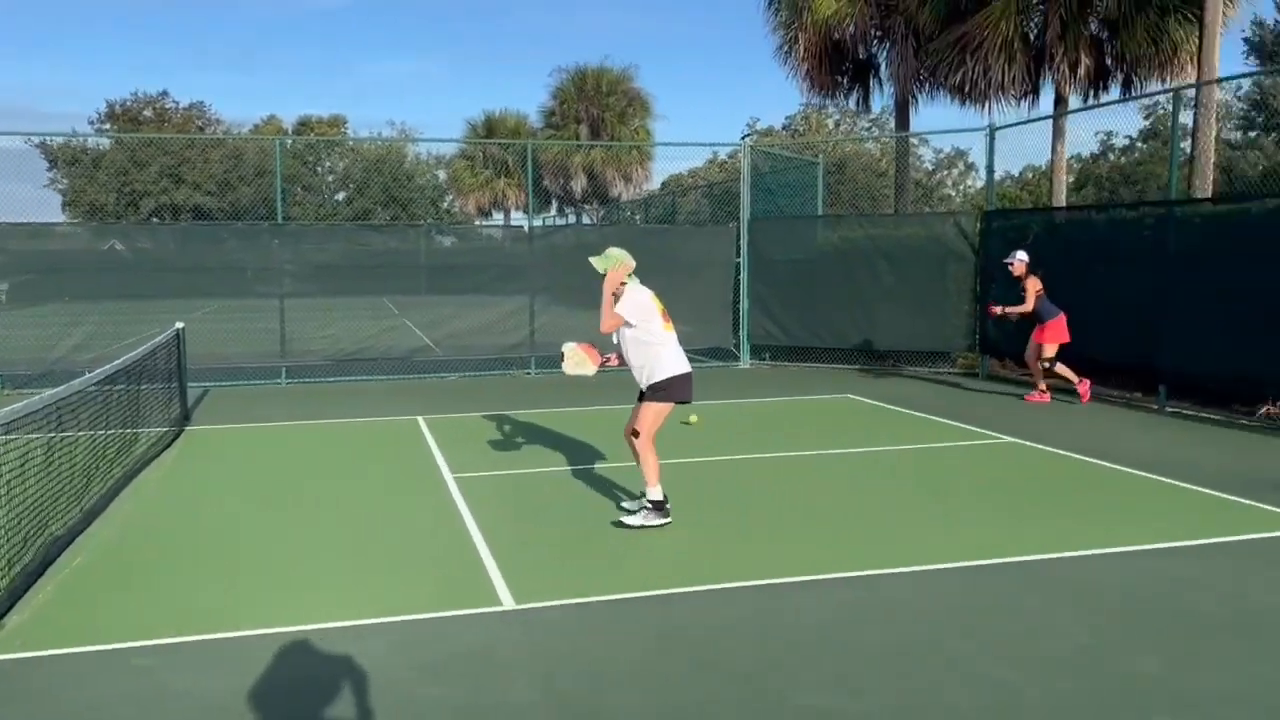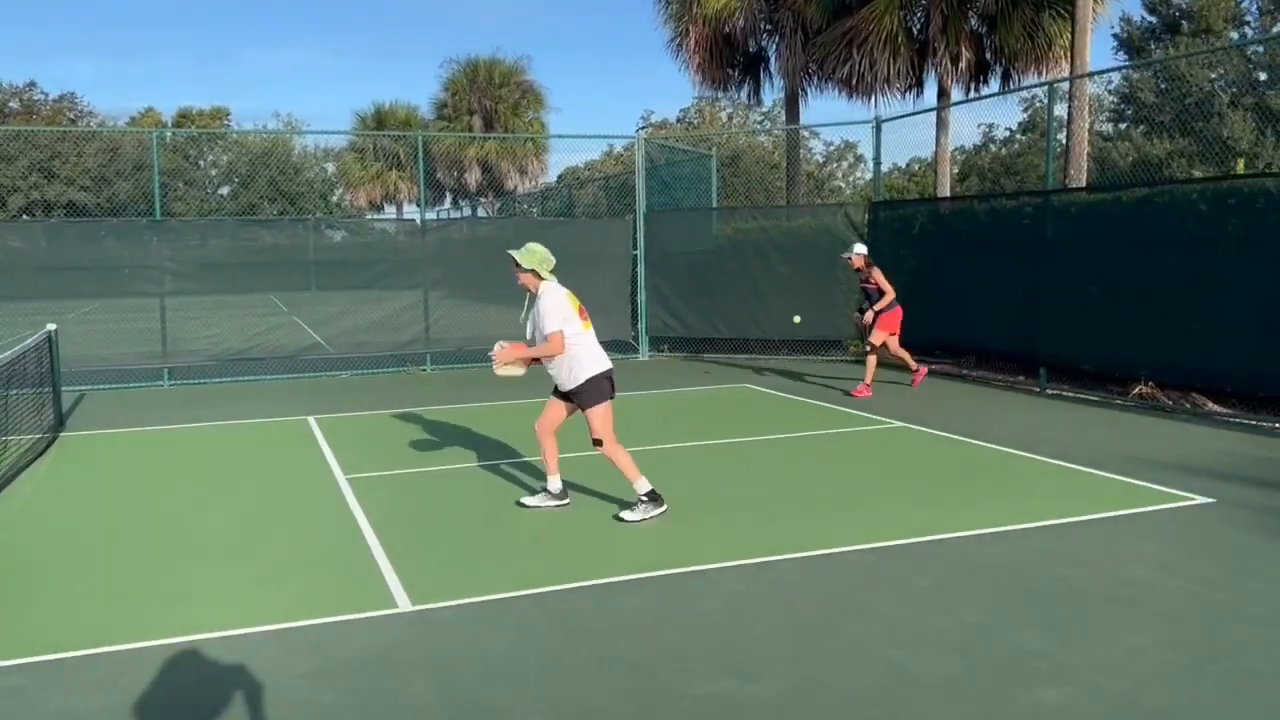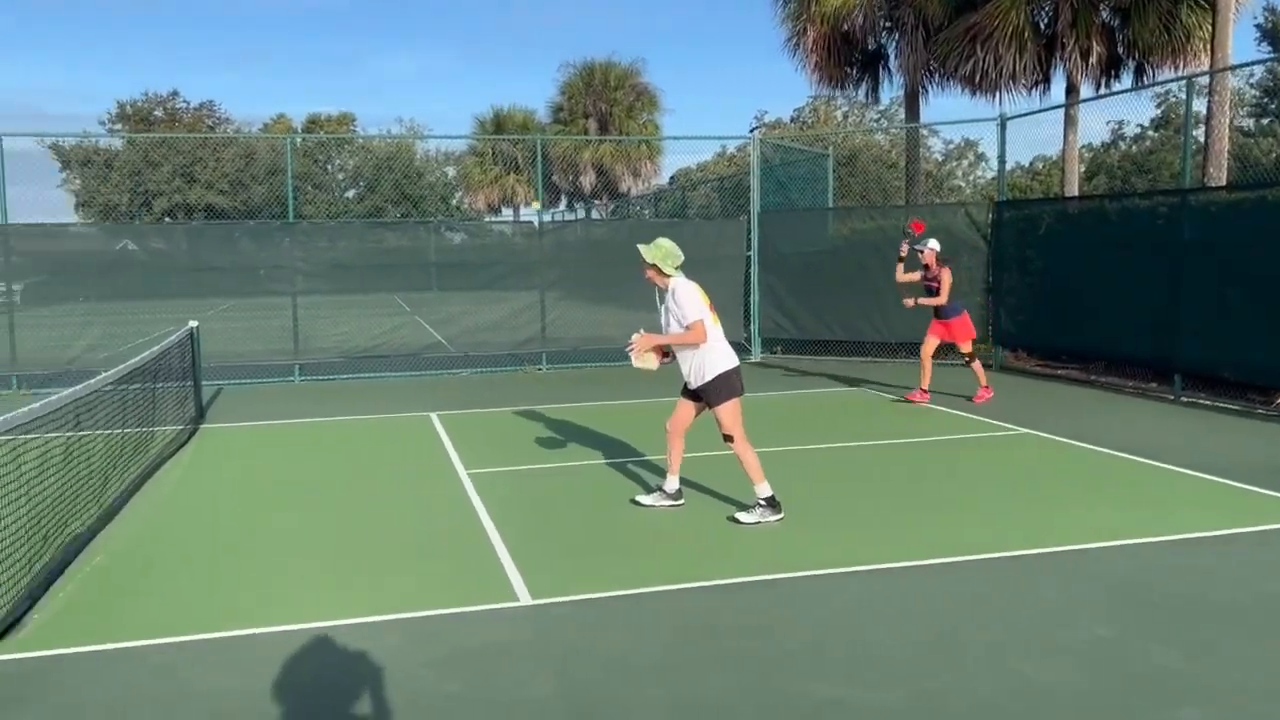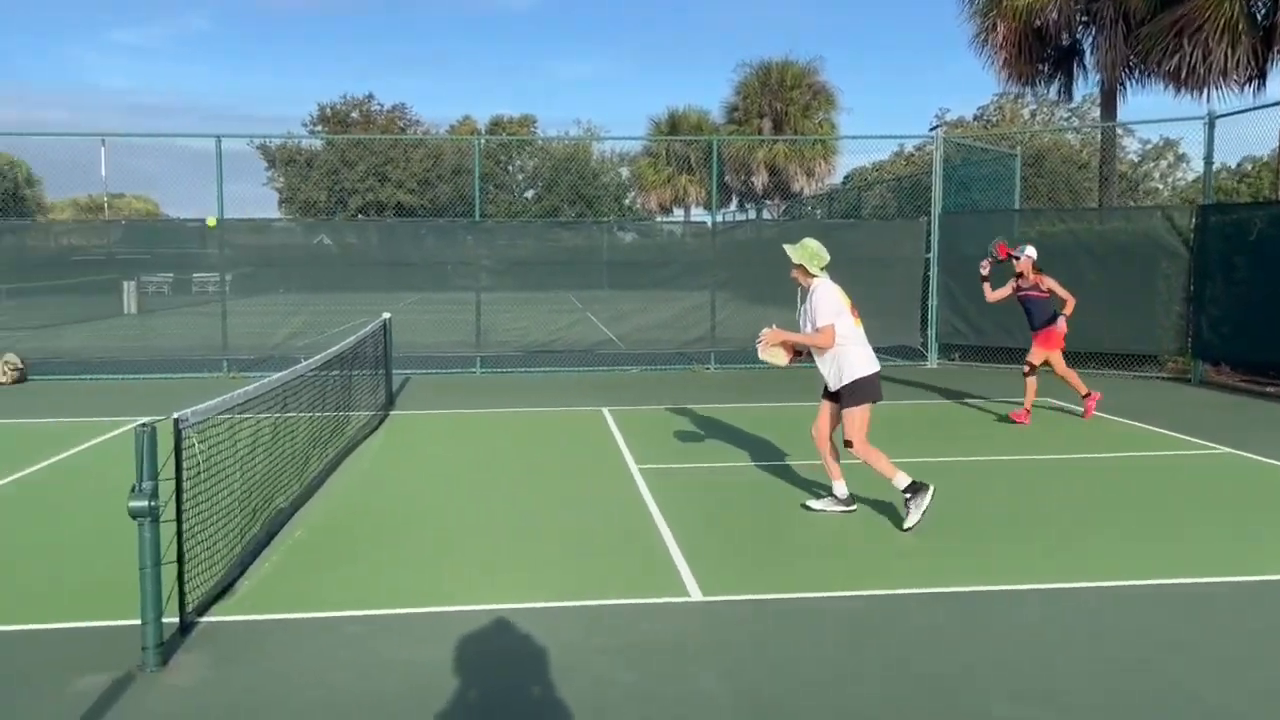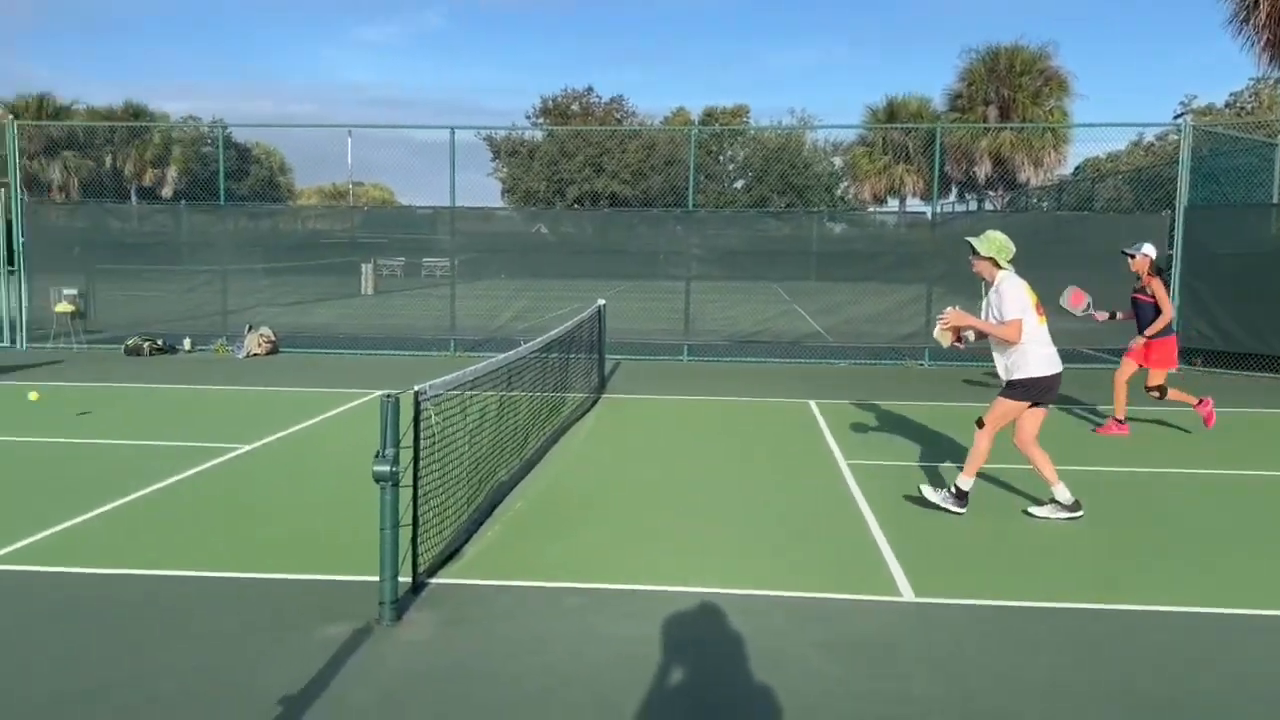
dt=0.4s
person 1, frame 1
left shoulder: (635, 295)
right shoulder: (630, 296)
left elbow: (606, 327)
left wrist: (608, 289)
right wrist: (619, 358)
left hip: (669, 375)
right hip: (656, 377)
left knee: (641, 437)
right knee: (632, 433)
left ankle: (655, 507)
right ankle: (654, 497)
person 1, frame 2
left shoulder: (550, 297)
right shoulder: (548, 295)
left elbow: (556, 347)
left wrist: (518, 354)
right wrist: (526, 356)
left hip: (590, 375)
right hip: (573, 378)
left knee: (605, 443)
right knee: (543, 428)
left ankle: (651, 498)
right ankle: (555, 490)
person 1, frame 3
left shoulder: (682, 290)
right shoulder: (673, 293)
left elbow: (699, 335)
left wrist: (656, 339)
right wrist: (660, 351)
left hip: (718, 372)
right hip: (698, 376)
left knee: (735, 440)
right knee: (674, 429)
left ankle: (769, 504)
right ankle: (671, 490)
person 1, frame 4
left shoulder: (823, 292)
right shoulder: (817, 292)
left elbow: (826, 340)
left wrist: (784, 335)
right wrist: (796, 349)
left hip: (857, 375)
right hip: (840, 377)
left knee: (857, 445)
right knee: (820, 433)
left ankle: (914, 490)
right ankle: (841, 496)
person 1, frame 5
left shoulder: (1008, 286)
right shoulder: (1002, 287)
left elbow: (1012, 334)
right elbow: (996, 331)
left wrist: (969, 319)
right wrist: (965, 330)
left hip: (1032, 374)
right hip: (1038, 373)
left knee: (984, 428)
right knee: (1024, 440)
left ankle: (958, 495)
right ankle: (1066, 501)
